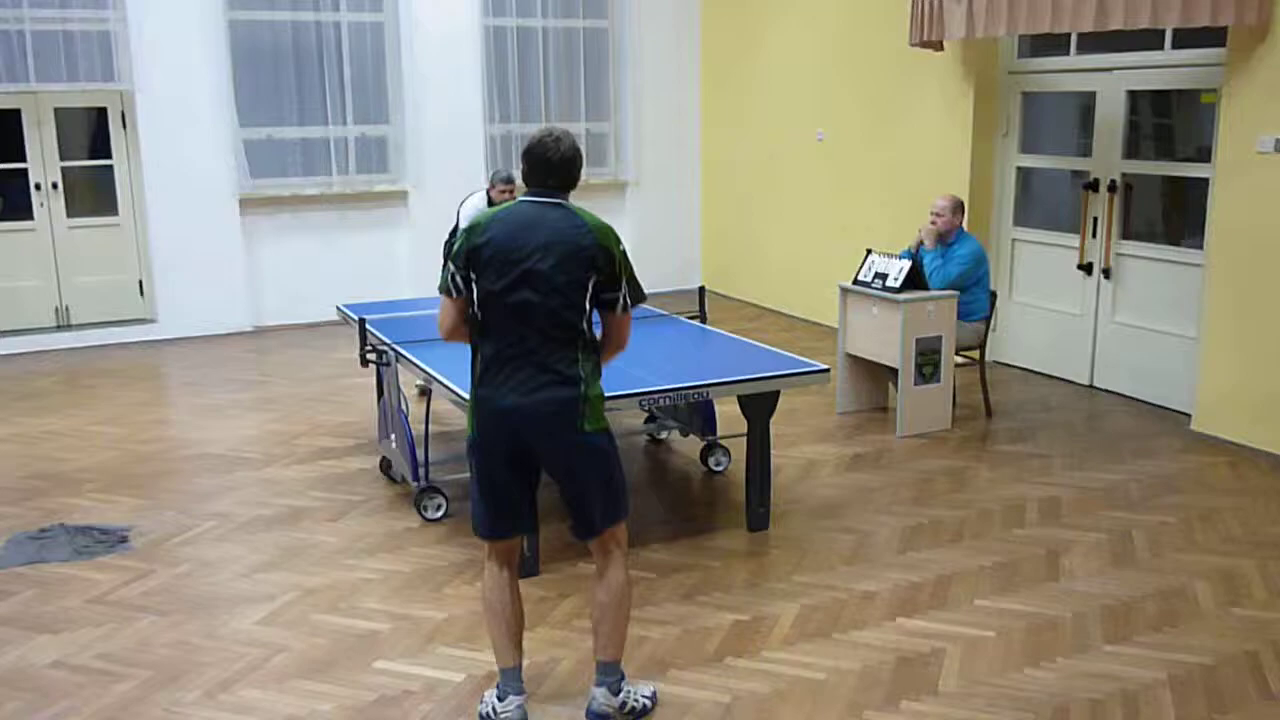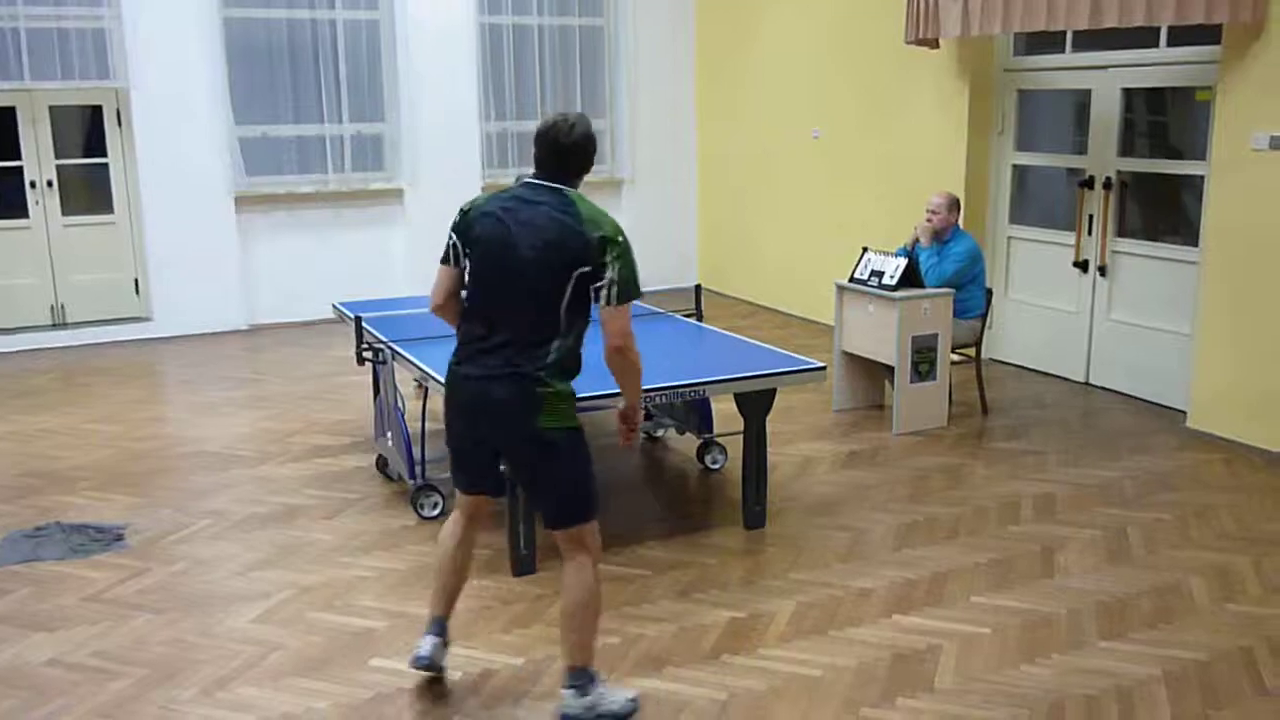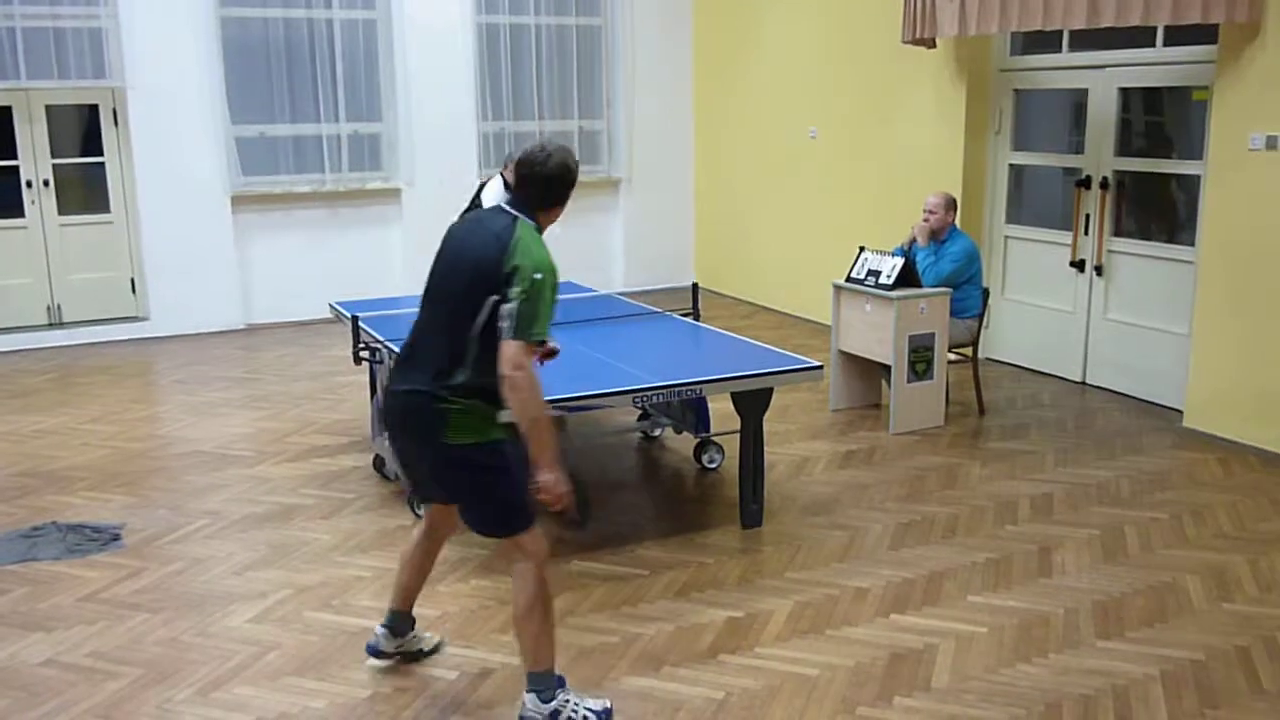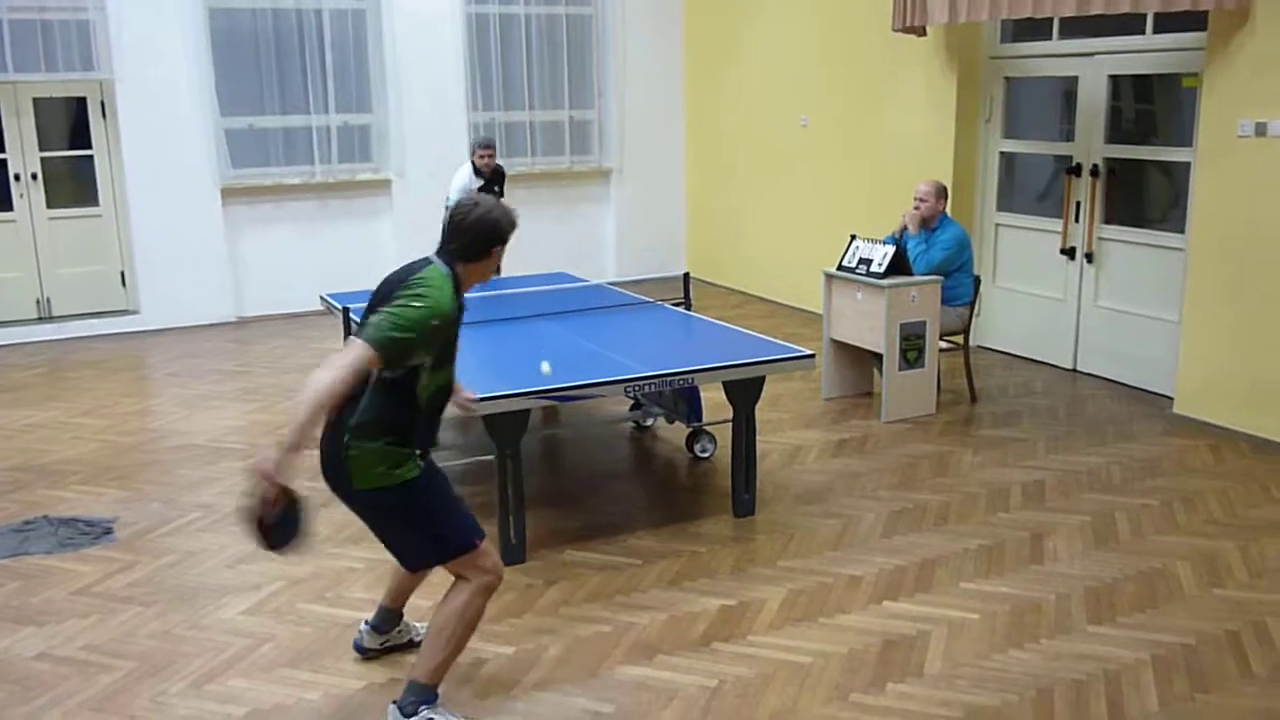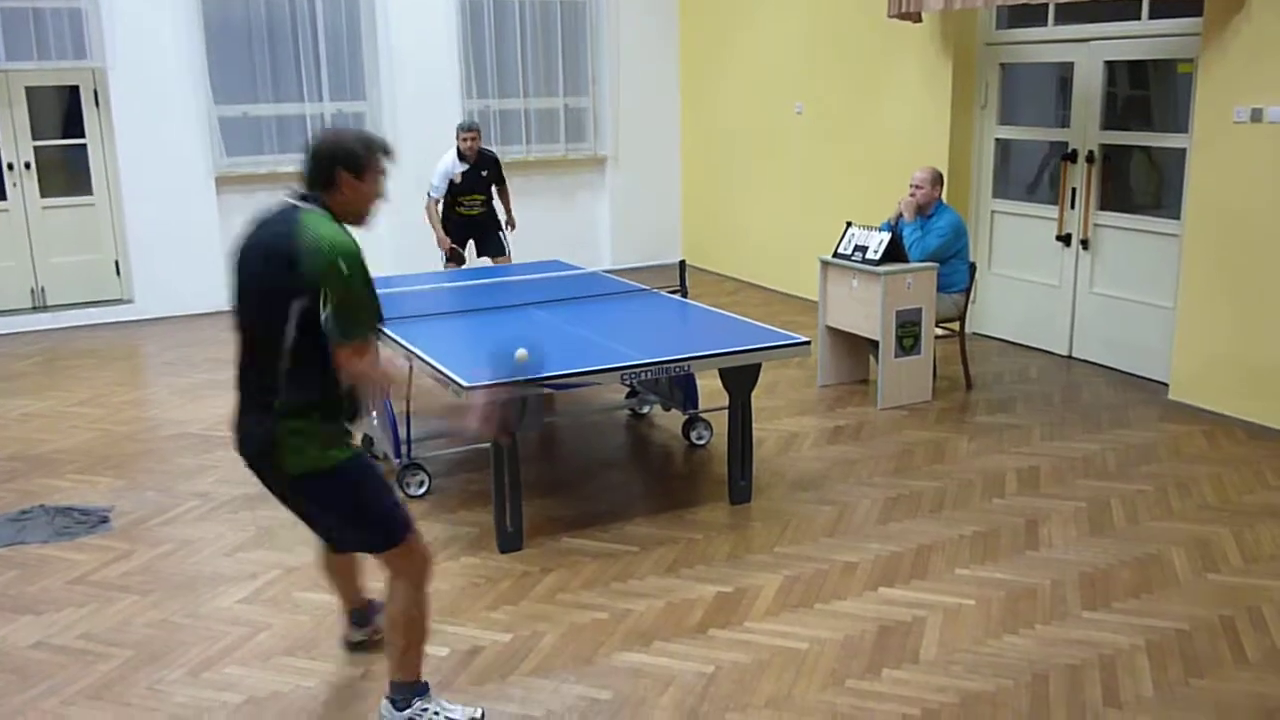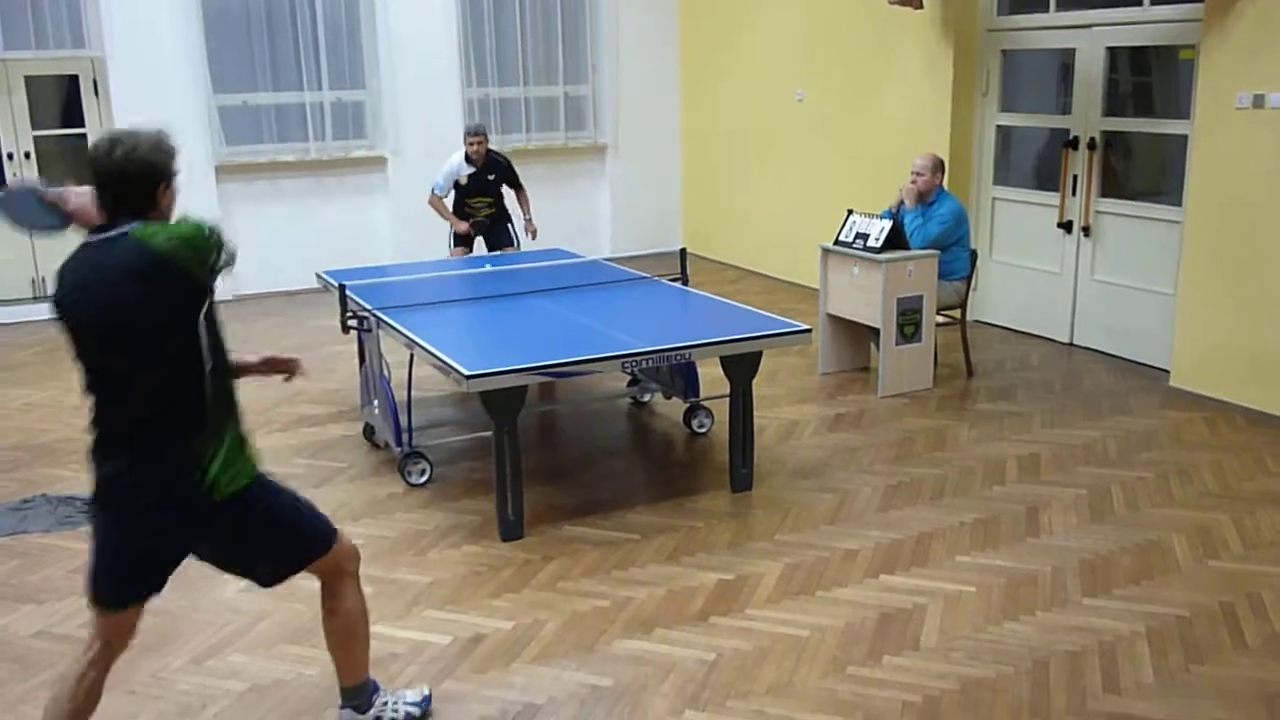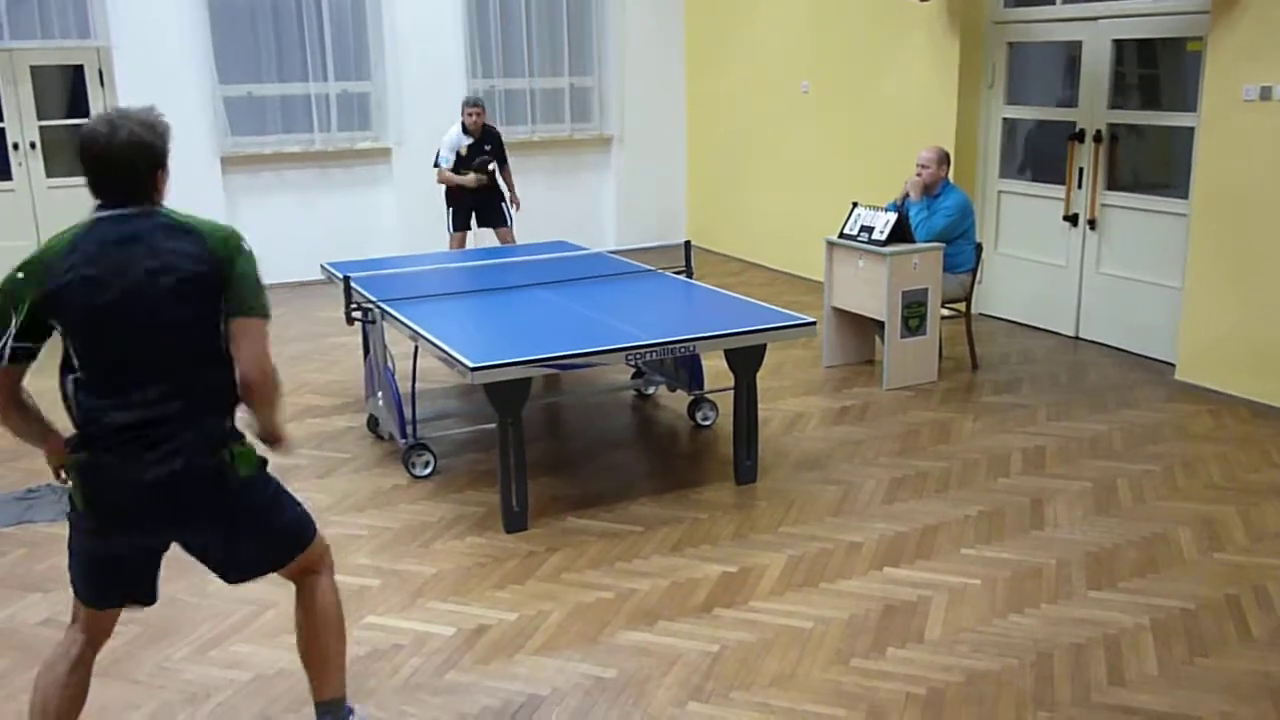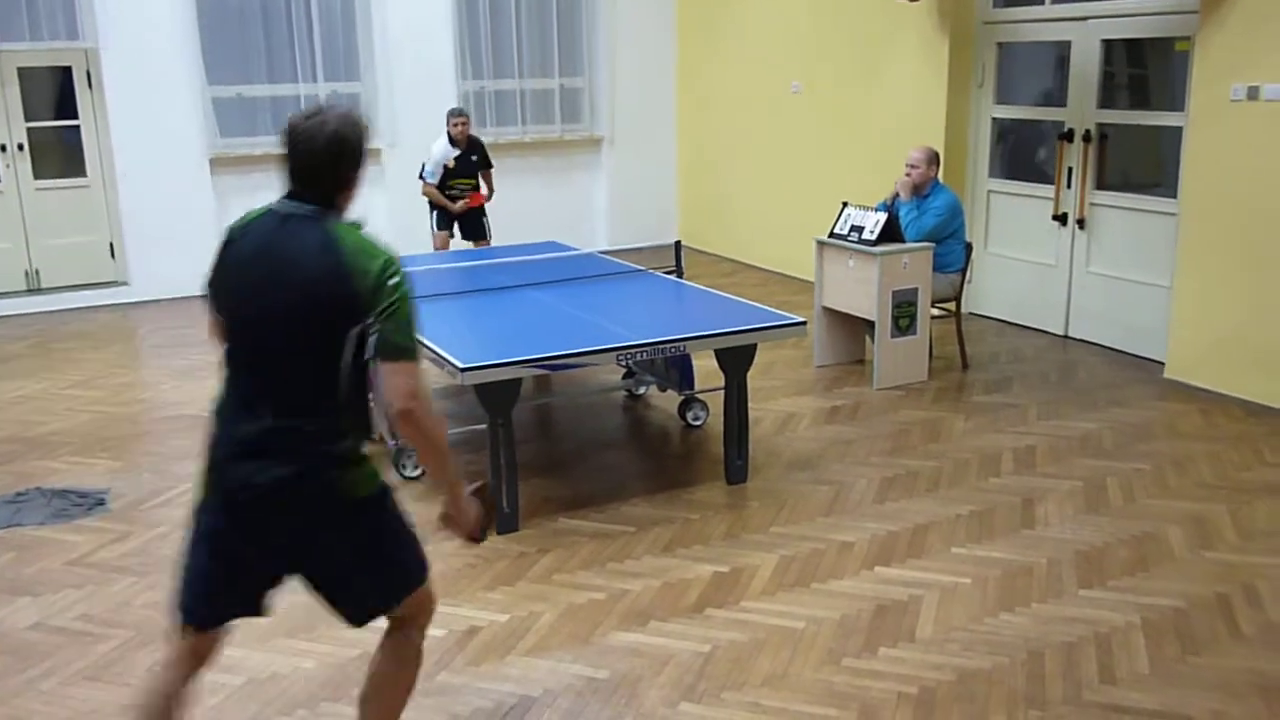
dt=0.3s
person 1, frame 1
left shoulder: (478, 232)
right shoulder: (598, 236)
left elbow: (450, 326)
right elbow: (617, 335)
left hip: (494, 411)
right hip: (569, 410)
left knee: (500, 553)
right knee: (611, 543)
person 1, frame 2
left shoulder: (479, 211)
right shoulder: (599, 231)
left elbow: (441, 300)
right elbow: (619, 341)
right wrist: (633, 404)
left hip: (467, 389)
right hip: (538, 401)
left knee: (469, 510)
right knee: (580, 545)
left ankle: (435, 638)
person 1, frame 3
left shoulder: (473, 226)
right shoulder: (534, 262)
right elbow: (514, 373)
right wrist: (548, 465)
left hip: (406, 401)
right hip: (453, 418)
left knee: (443, 511)
right knee: (531, 549)
left ankle: (394, 630)
person 1, frame 4
left shoulder: (420, 275)
right shoulder: (432, 303)
right elbow: (346, 364)
left wrist: (445, 388)
right wrist: (283, 451)
left hip: (370, 446)
right hip: (376, 460)
left knee: (431, 533)
right knee: (482, 570)
left ankle: (383, 627)
person 1, frame 5
left shoulder: (265, 230)
right shoulder: (331, 247)
right elbow: (359, 372)
left hip: (260, 432)
right hip: (306, 443)
left knee: (341, 527)
right knee: (408, 558)
left ankle: (360, 617)
person 1, frame 6
left shoulder: (72, 283)
right shoulder: (178, 247)
left wrist: (246, 366)
right wrist: (97, 210)
left hip: (123, 488)
right hip: (208, 481)
left knee: (106, 638)
right knee: (341, 564)
person 1, frame 7
right shoulder: (218, 245)
right elbow: (256, 375)
left wrist: (57, 447)
right wrist: (270, 427)
left hip: (108, 486)
right hip: (211, 471)
left knee: (86, 630)
right knee: (314, 567)
person 1, frame 8
left shoulder: (239, 238)
right shoulder: (372, 265)
right elbow: (406, 405)
right wrist: (456, 497)
left hip: (235, 481)
right hip: (332, 486)
left knee: (189, 651)
right knee: (413, 613)
